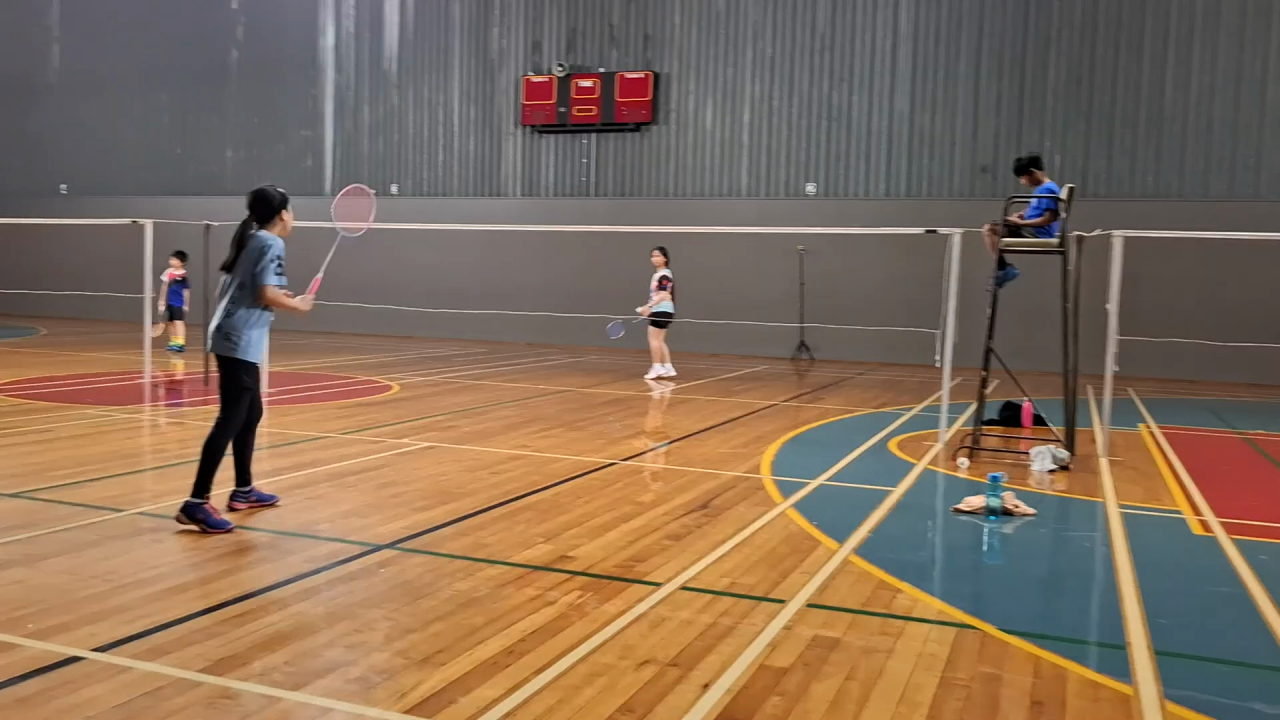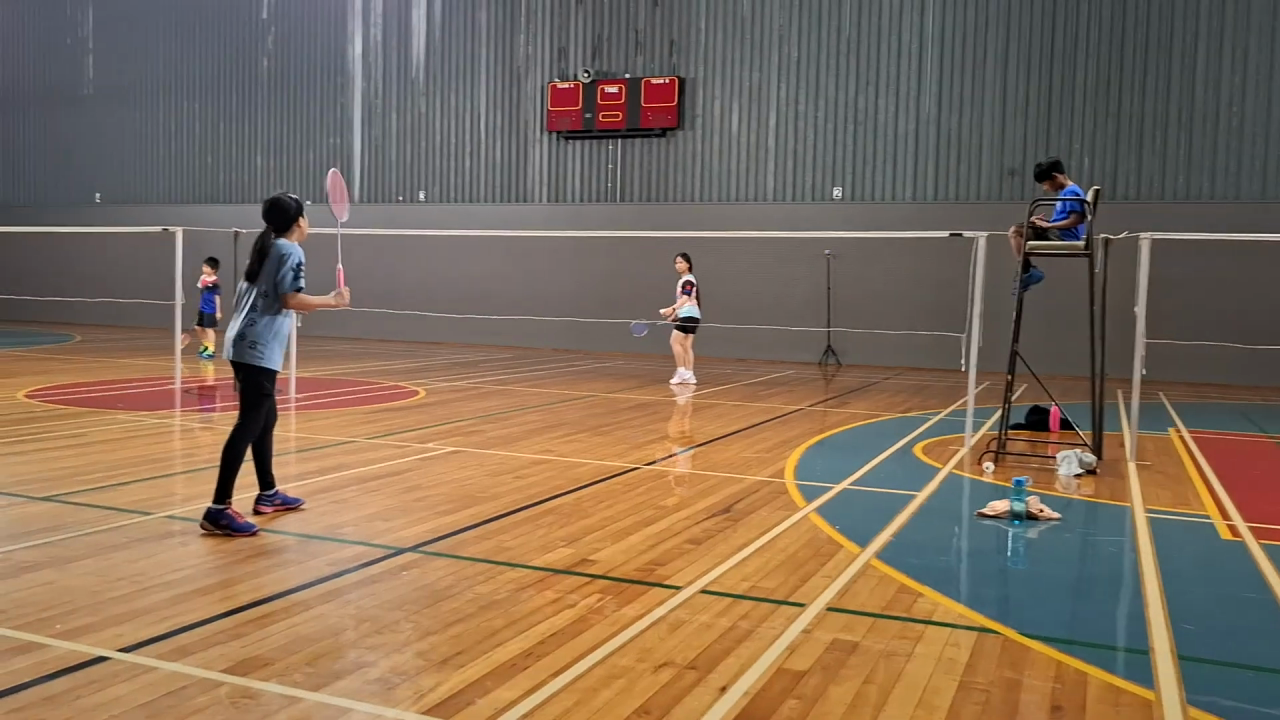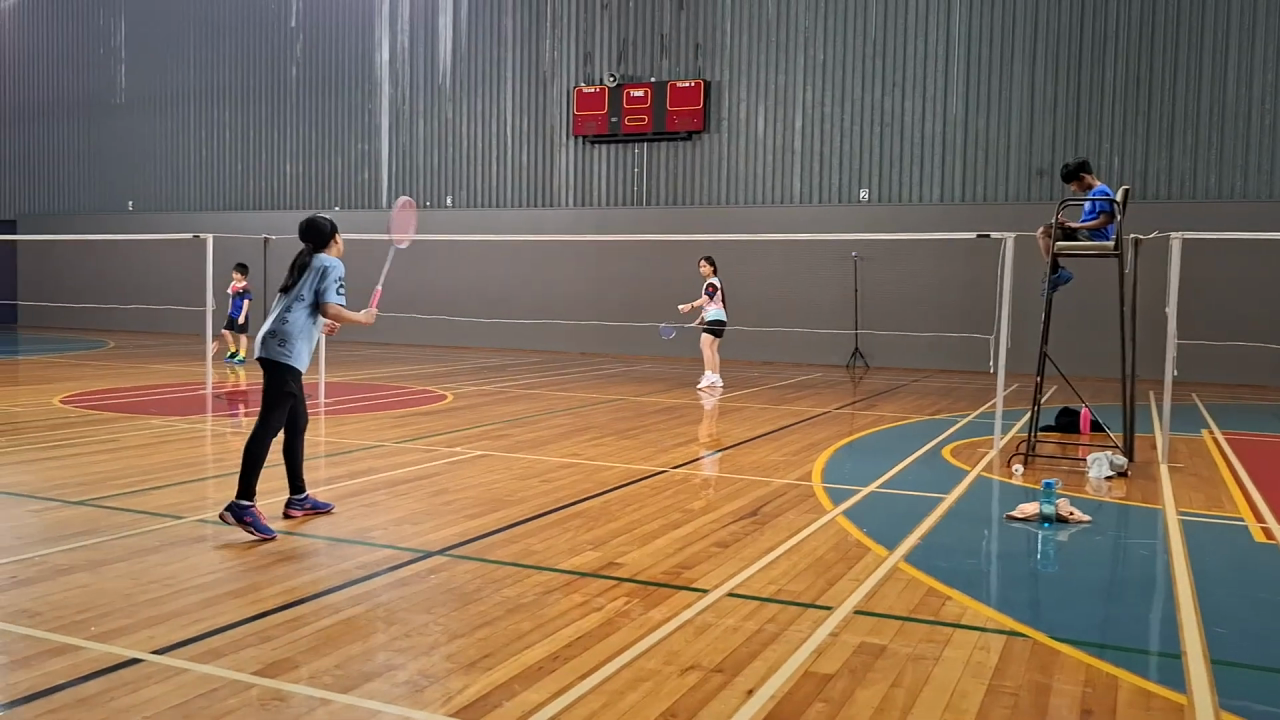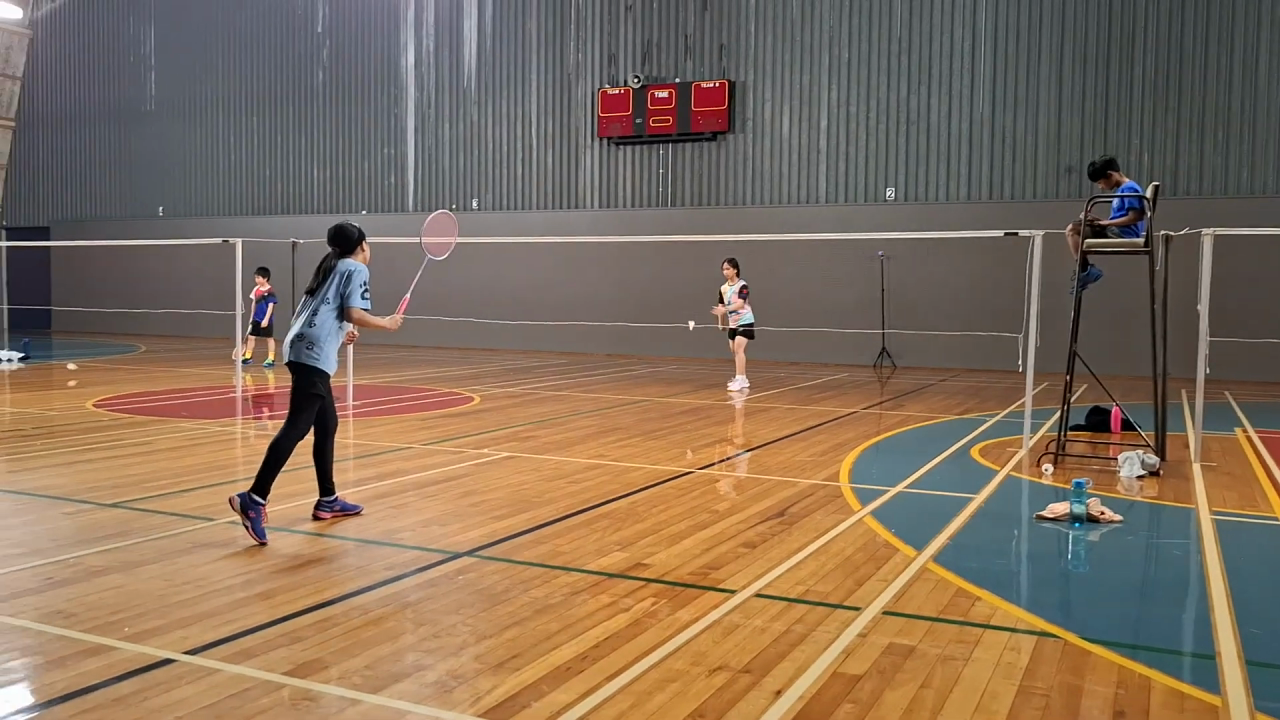
dt=0.3s
person 1, frame 1
left shoulder: (250, 240)
right shoulder: (271, 243)
right elbow: (268, 296)
left wrist: (284, 298)
right wrist: (297, 304)
left hip: (236, 340)
right hip: (240, 342)
left knee: (251, 412)
right knee: (233, 419)
left ankle: (243, 490)
right ankle: (196, 503)
person 1, frame 2
left shoulder: (264, 249)
right shoulder: (290, 251)
left elbow: (265, 299)
right elbow: (289, 299)
left wrist: (287, 309)
right wrist: (331, 301)
left hip: (245, 344)
right hip: (258, 349)
left knee: (265, 419)
right knee: (249, 425)
left ankle: (268, 494)
right ankle: (219, 510)
person 1, frame 3
left shoulder: (305, 263)
right shoulder: (331, 264)
right elbow: (331, 310)
left wrist: (317, 326)
right wrist: (362, 317)
left hip: (277, 346)
right hip: (286, 350)
left knee: (297, 422)
right knee: (270, 424)
left ankle: (298, 498)
right ankle: (242, 505)
person 1, frame 4
left shoulder: (330, 269)
right shoulder: (356, 269)
right elbow: (355, 314)
left wrist: (339, 335)
right wrist: (387, 323)
left hip: (305, 350)
right hip: (313, 354)
left knee: (327, 424)
right knee: (297, 426)
left ankle: (327, 500)
right ankle: (253, 499)
